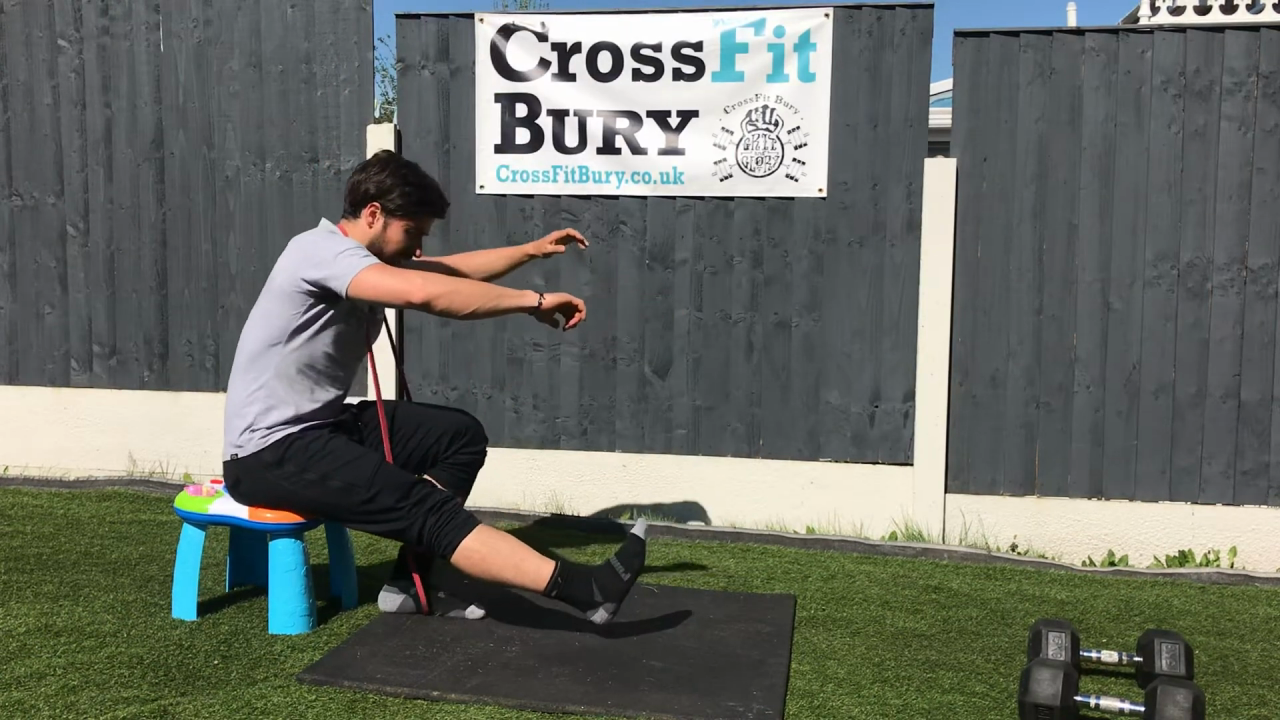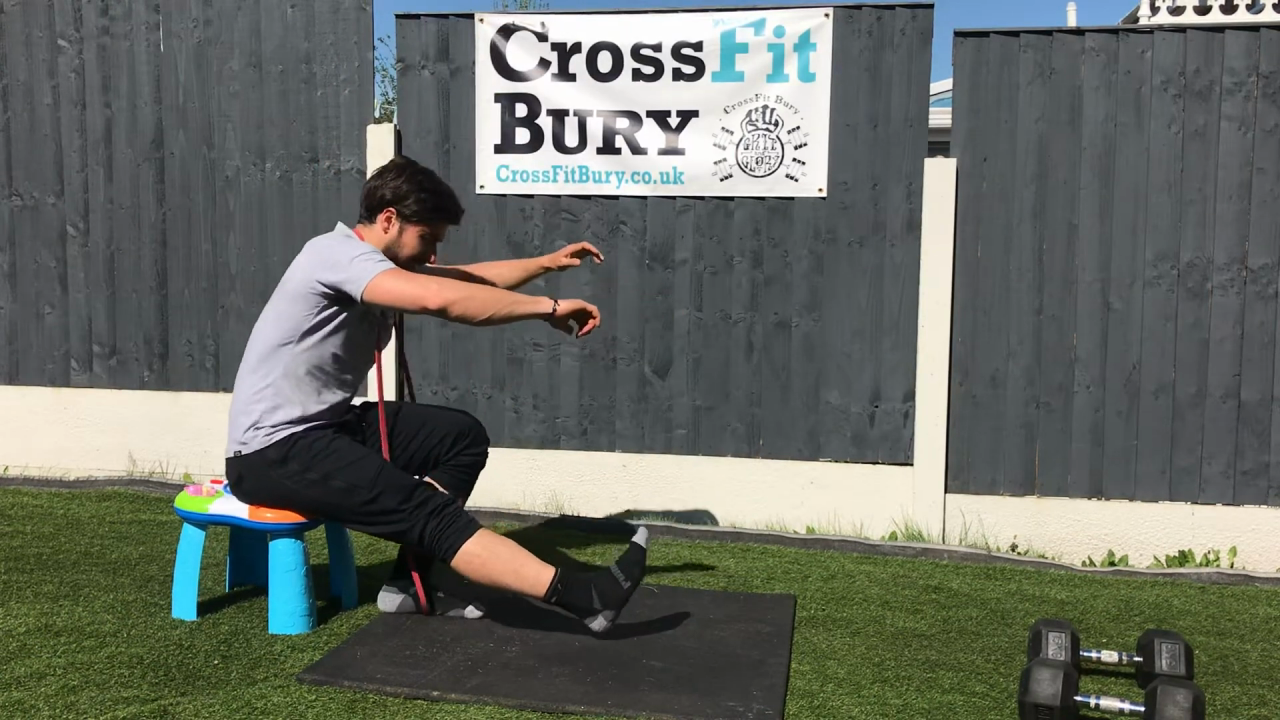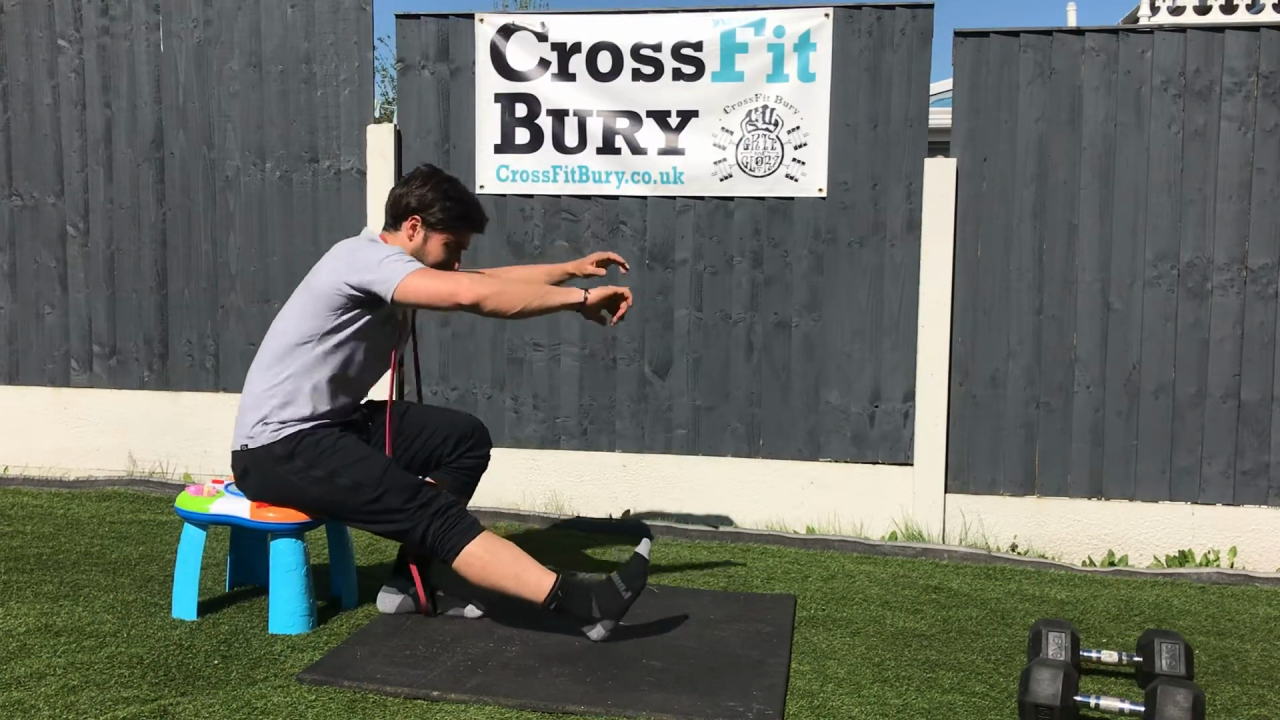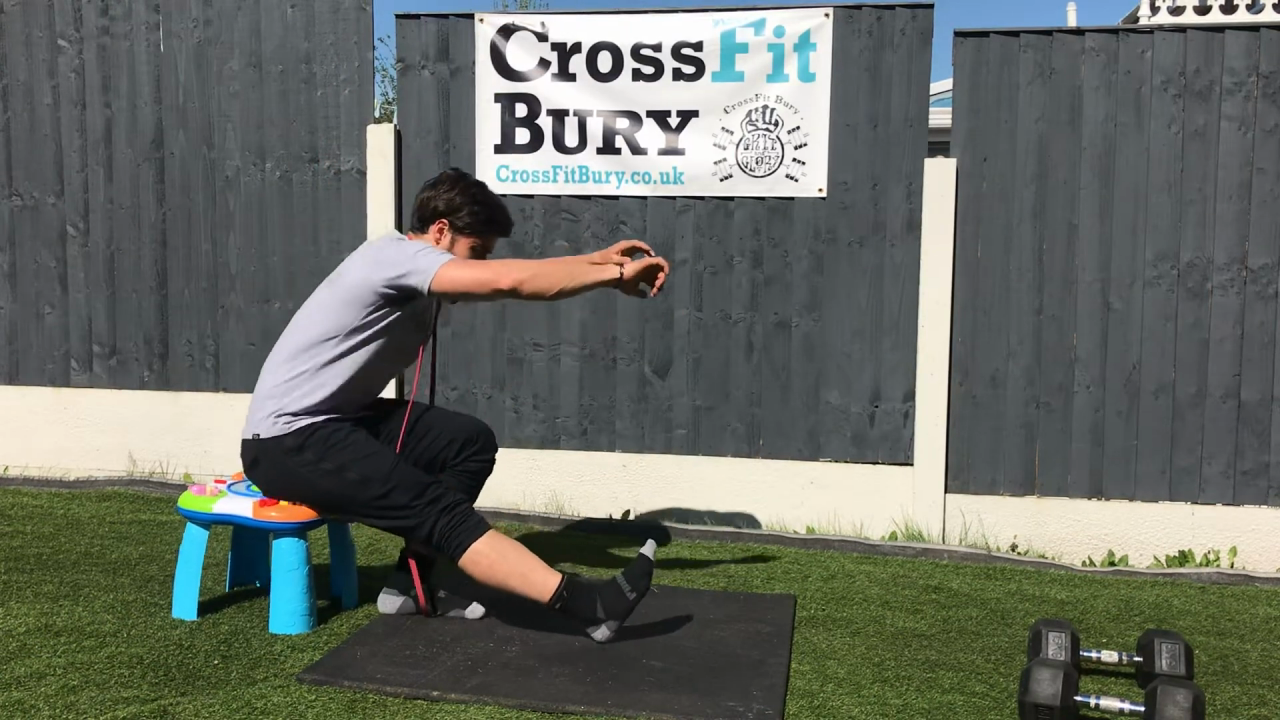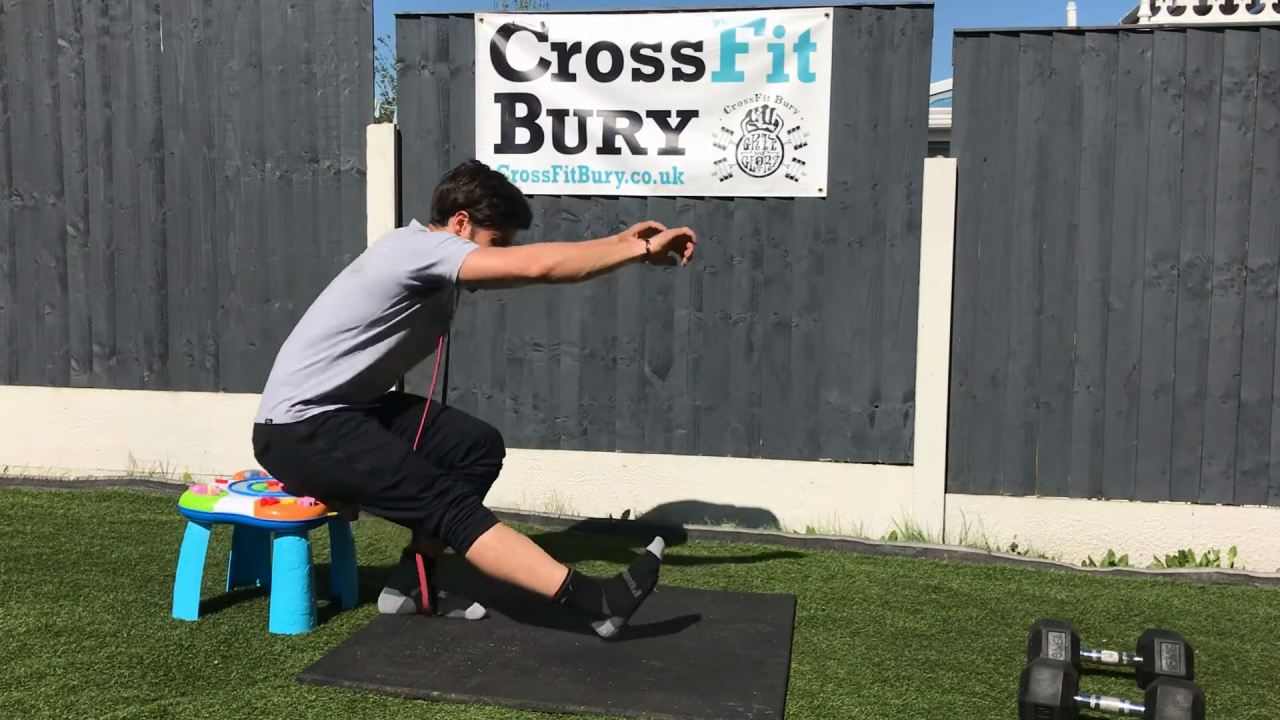
dt=0.1s
person 1, frame 1
left shoulder: (360, 259)
right shoulder: (320, 251)
left elbow: (454, 270)
right elbow: (424, 295)
left wrist: (531, 250)
right wrist: (536, 301)
right hip: (266, 455)
left knee: (459, 435)
right knee: (424, 505)
left ankle: (407, 584)
right ankle: (582, 589)
person 1, frame 2
left shoulder: (369, 265)
right shoulder: (336, 254)
left elbow: (465, 280)
right elbow: (441, 299)
left wrist: (545, 263)
right wrist: (549, 307)
right hip: (270, 453)
left knee: (461, 436)
right knee: (425, 508)
left ankle: (406, 584)
right ankle: (580, 596)
person 1, frame 3
left shoulder: (388, 268)
right shoulder: (365, 259)
left elbow: (483, 281)
right elbow: (472, 296)
left wrist: (570, 269)
right wrist: (580, 297)
left hip: (326, 425)
right hip: (274, 449)
left knee: (464, 438)
right knee: (429, 509)
left ankle: (406, 583)
right ankle: (580, 602)
person 1, frame 4
left shoulder: (410, 271)
right shoulder: (393, 256)
left elbow: (505, 276)
right elbow: (507, 282)
left wrist: (597, 259)
right wrist: (617, 276)
left hip: (335, 421)
right hip: (285, 442)
left knee: (470, 442)
right knee: (436, 505)
left ankle: (408, 585)
right ankle: (584, 603)
person 1, frame 5
left shoulder: (433, 258)
right shoulder: (419, 248)
left elbow: (524, 260)
right elbow: (535, 266)
left wrist: (620, 241)
right wrist: (643, 249)
left hip: (344, 408)
right hip: (297, 428)
left knee: (477, 446)
right knee: (445, 500)
left ankle: (409, 585)
right ankle: (591, 600)
